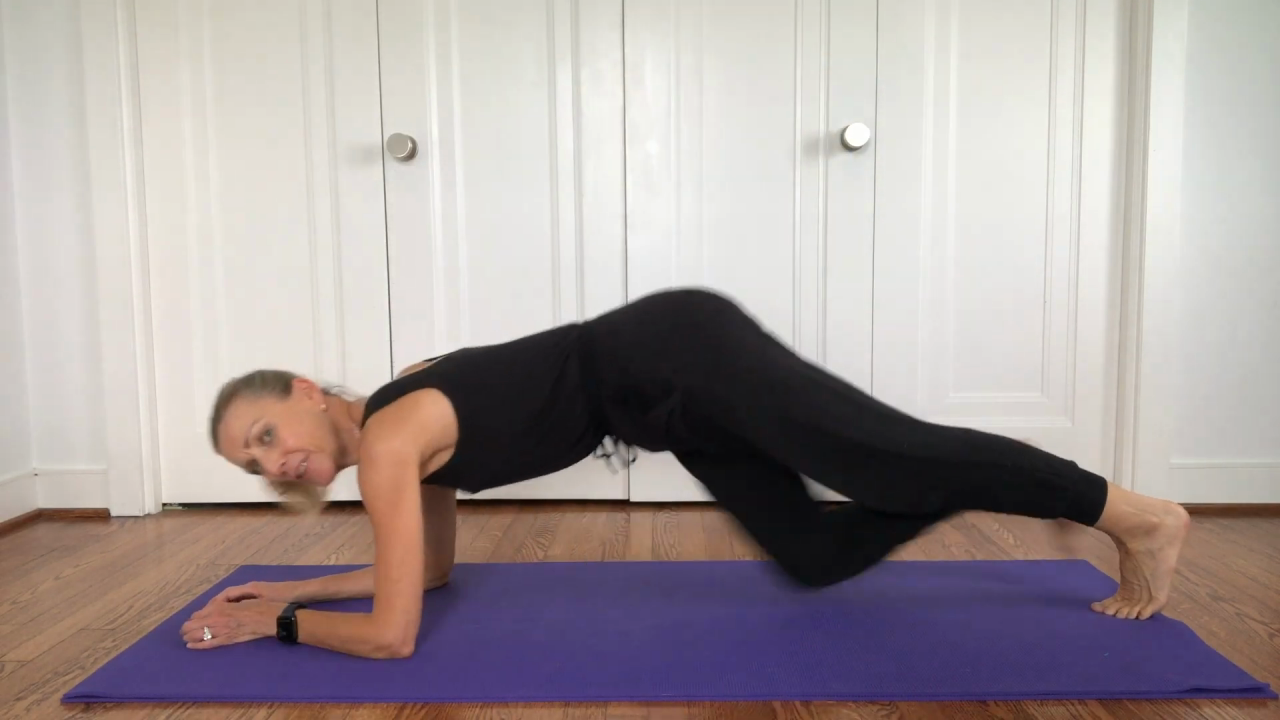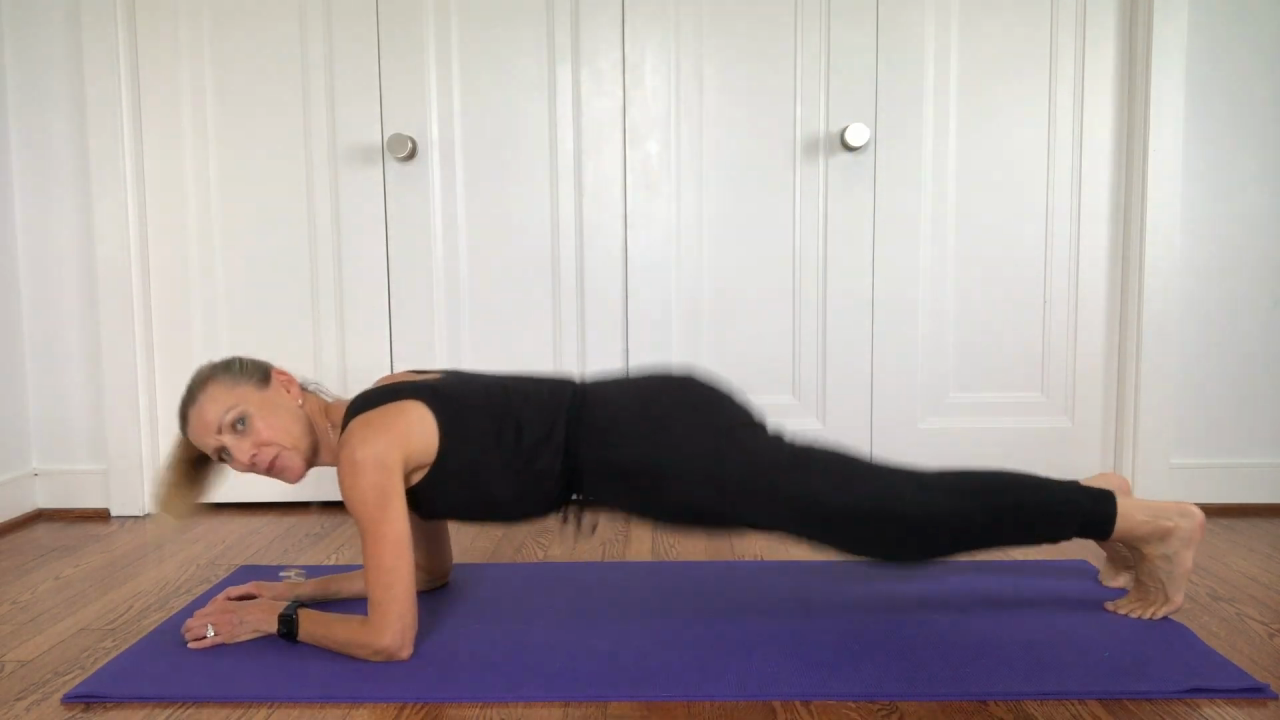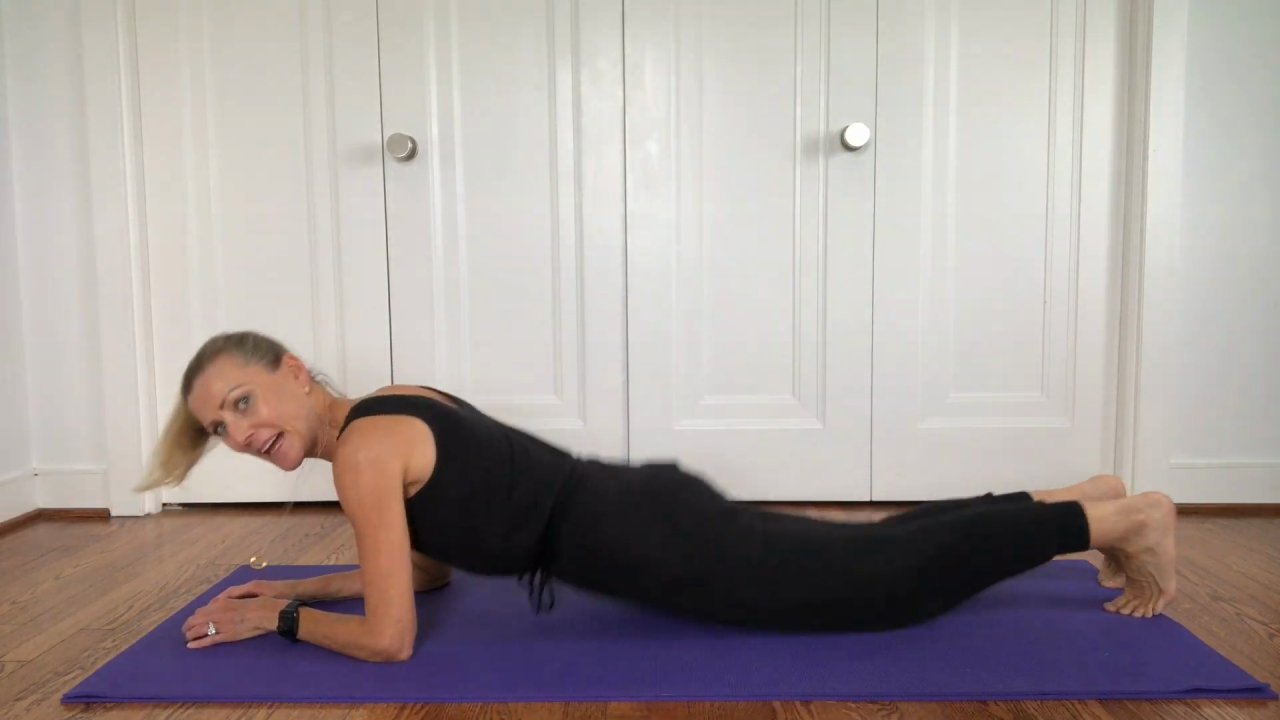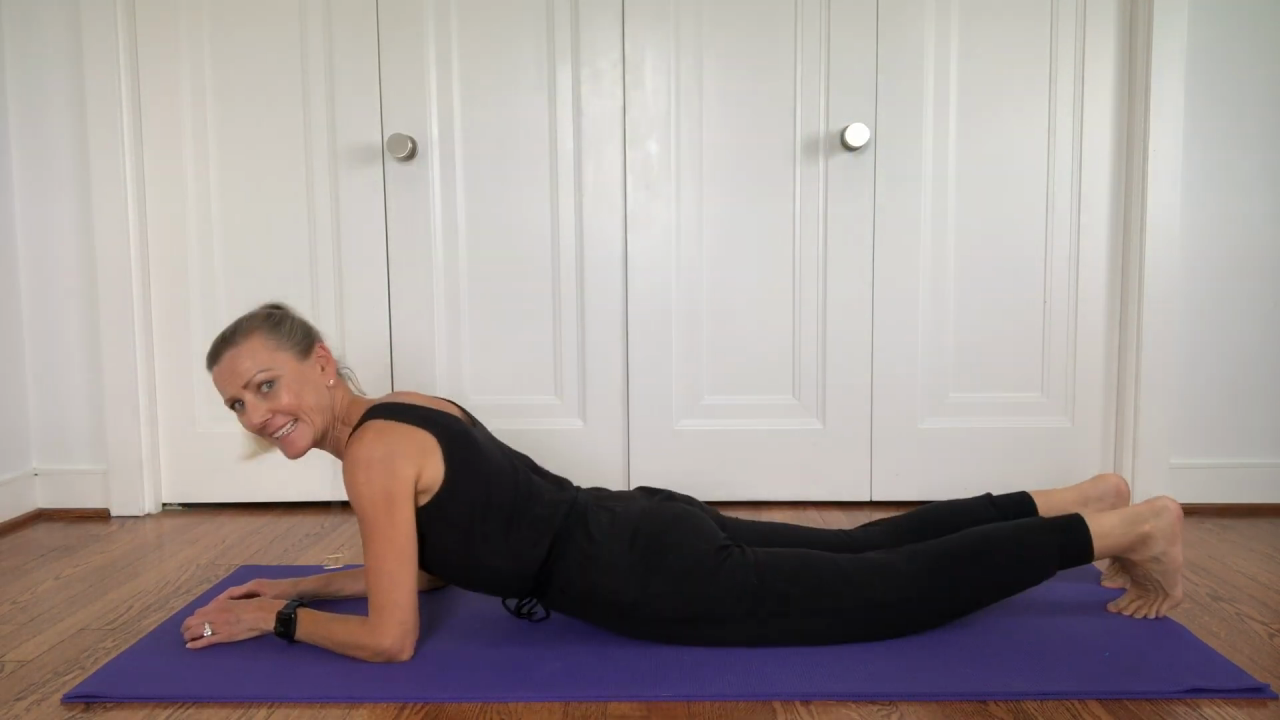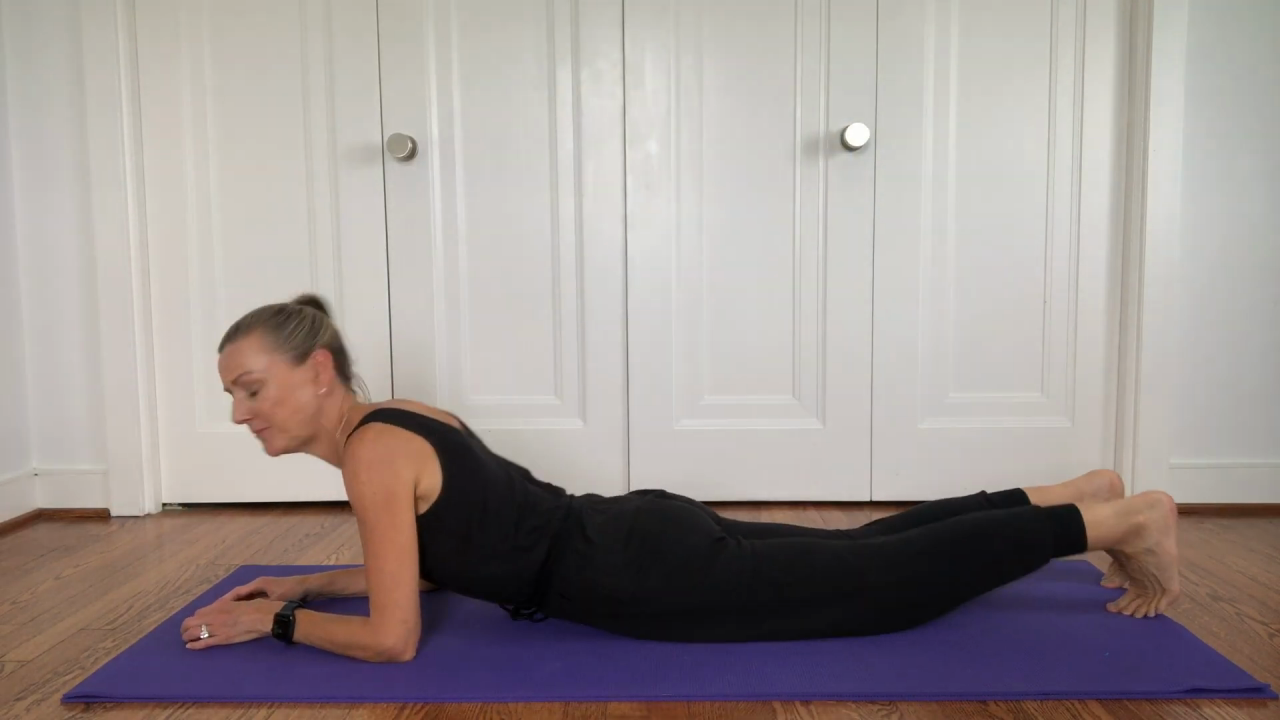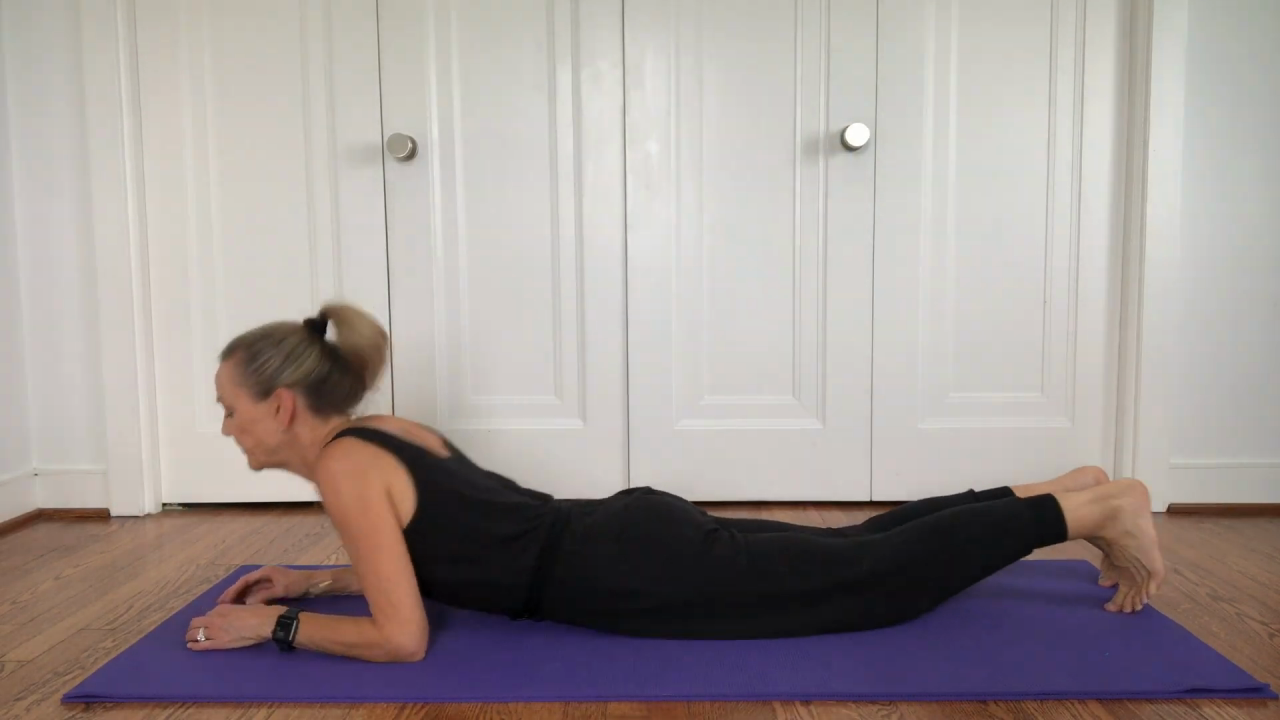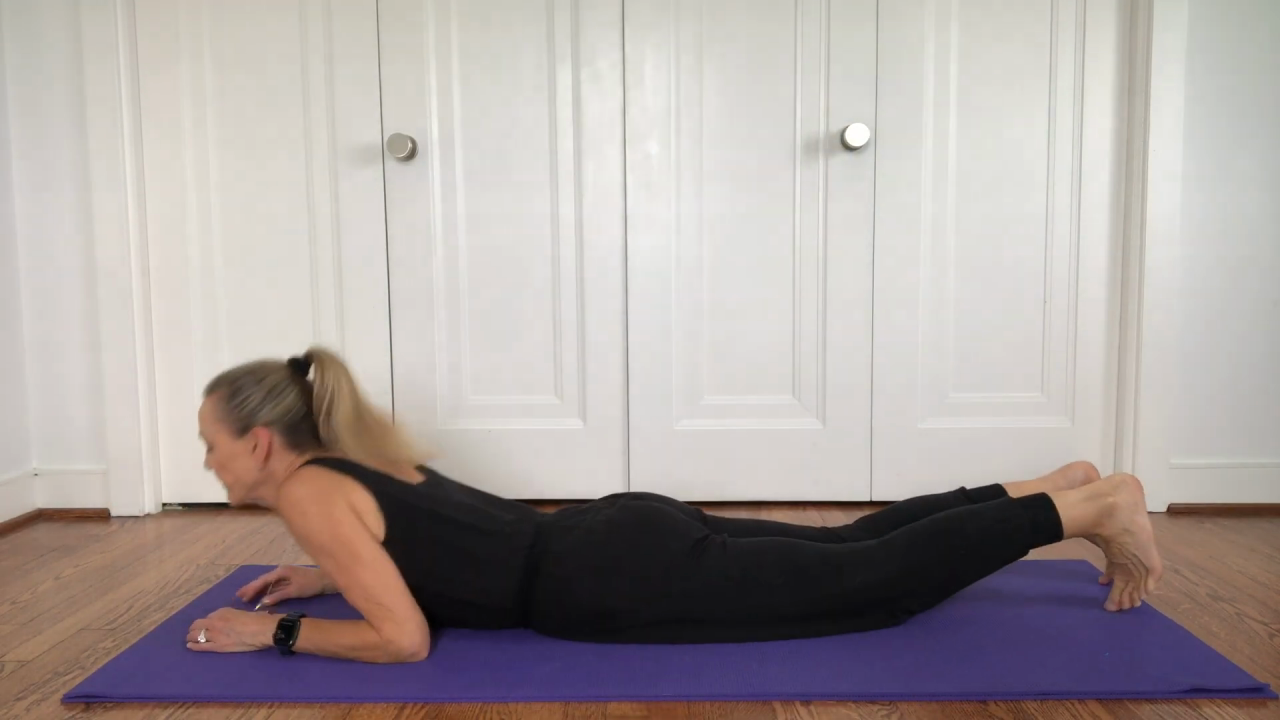
dt=0.2s
person 1, frame 1
left shoulder: (384, 439)
right shoulder: (405, 424)
left elbow: (393, 630)
right elbow: (431, 567)
left wrist: (276, 621)
right wrist: (297, 586)
left hip: (683, 359)
right hip: (671, 366)
left knee: (906, 458)
right knee: (816, 559)
left ankle: (1140, 516)
right ankle: (1035, 485)
person 1, frame 2
left shoulder: (363, 443)
right shoulder: (387, 414)
left elbow: (393, 632)
right elbow: (429, 566)
left wrist: (283, 620)
right wrist: (294, 587)
left hip: (665, 447)
right hip: (659, 425)
left knee: (906, 509)
right knee: (890, 523)
left ankle: (1142, 516)
right ankle: (1097, 500)
person 1, frame 3
left shoulder: (363, 447)
right shoulder: (389, 406)
left elbow: (394, 637)
right elbow: (427, 562)
left wrist: (278, 619)
right wrist: (295, 584)
left hip: (640, 540)
right hip: (643, 510)
left knee: (893, 581)
right knee: (864, 547)
left ankle: (1116, 519)
right ankle: (1071, 501)
person 1, frame 4
left shoulder: (373, 450)
right shoulder: (404, 412)
left elbow: (390, 639)
right elbow: (432, 562)
left wrist: (277, 621)
right wrist: (303, 584)
left hip: (644, 582)
right hip: (648, 534)
left knee: (898, 592)
right knee: (866, 551)
left ankle: (1127, 528)
right ankle: (1074, 500)
person 1, frame 5
left shoulder: (370, 453)
right shoulder: (395, 419)
left elbow: (394, 637)
right elbow: (430, 558)
left wrist: (277, 626)
right wrist: (303, 584)
left hip: (638, 583)
right hip: (643, 539)
left knee: (892, 582)
right knee: (862, 549)
left ankle: (1115, 519)
right ankle: (1069, 496)
person 1, frame 6
left shoulder: (340, 464)
right shoulder: (379, 435)
left elbow: (403, 638)
right elbow: (427, 554)
left wrist: (275, 625)
right wrist: (312, 577)
left hip: (629, 579)
right hip: (634, 536)
left knee: (883, 577)
right knee: (857, 551)
left ankle: (1092, 510)
right ankle: (1056, 492)
person 1, frame 7
left shoulder: (306, 492)
right shoulder: (362, 462)
left elbow: (406, 638)
left wrist: (277, 632)
right wrist: (331, 573)
left hip: (618, 584)
right hip: (622, 535)
left knee: (877, 581)
right knee: (852, 548)
left ankle: (1087, 506)
right ankle: (1047, 489)
